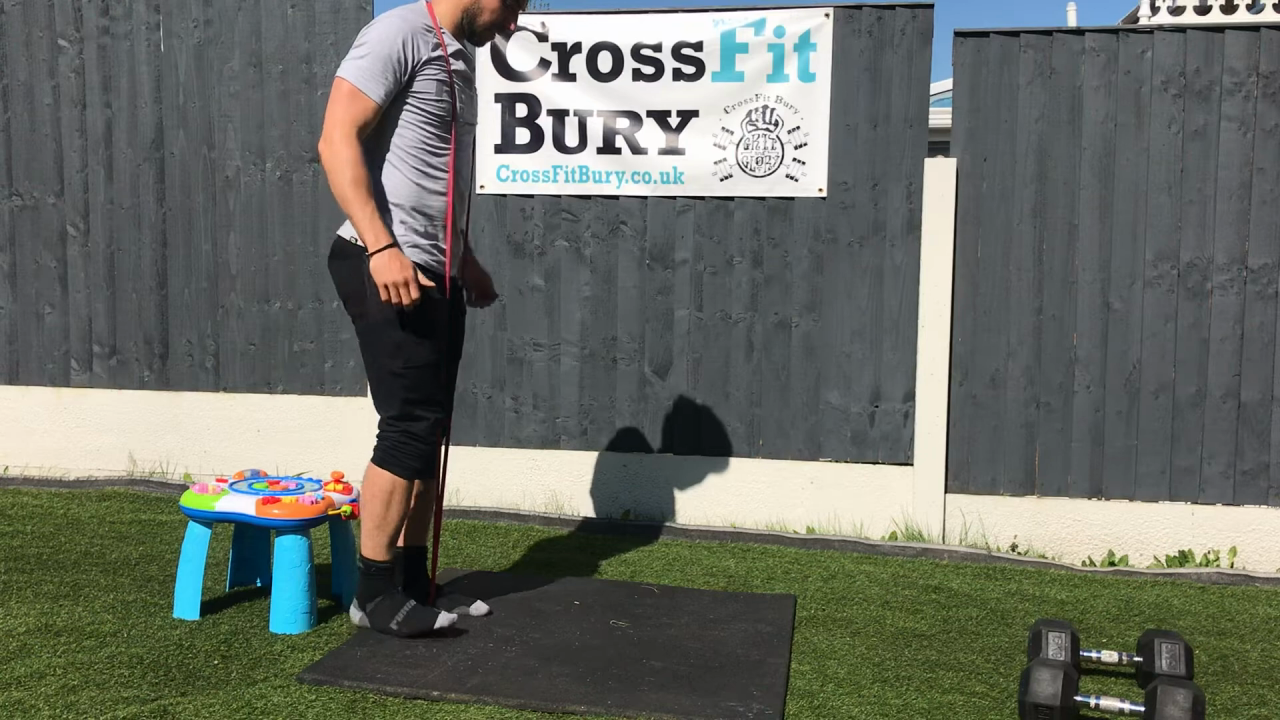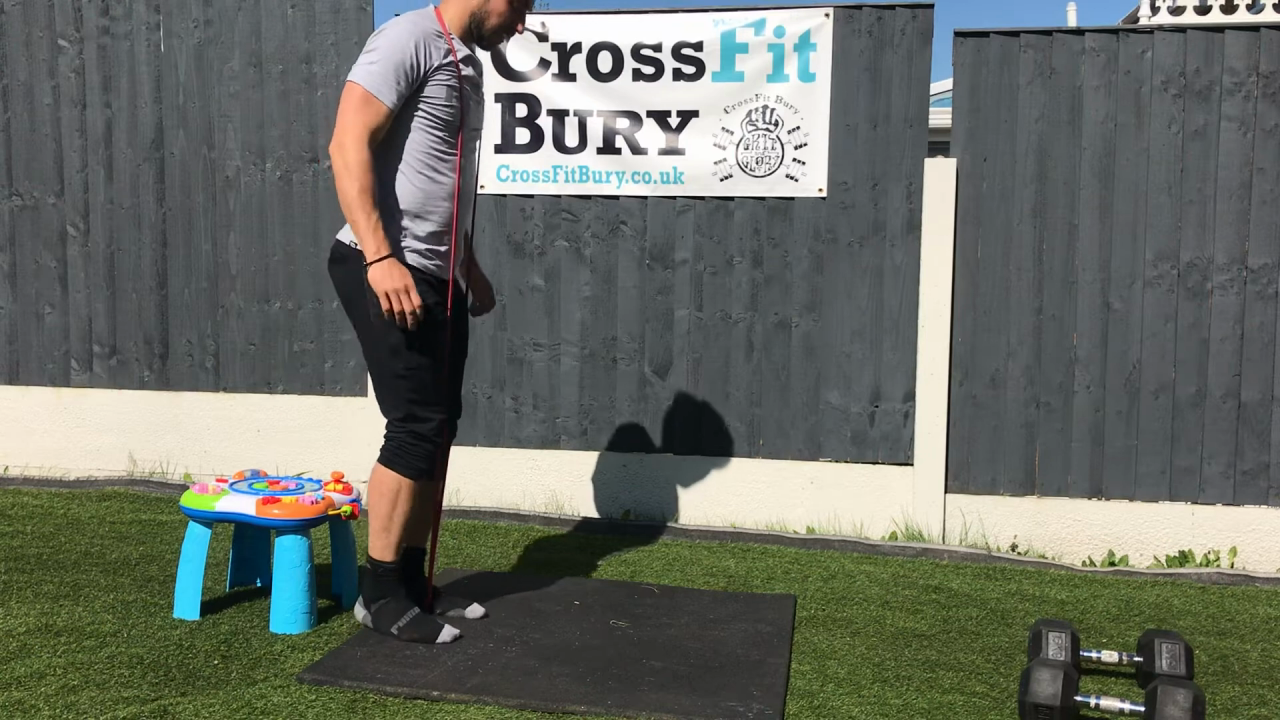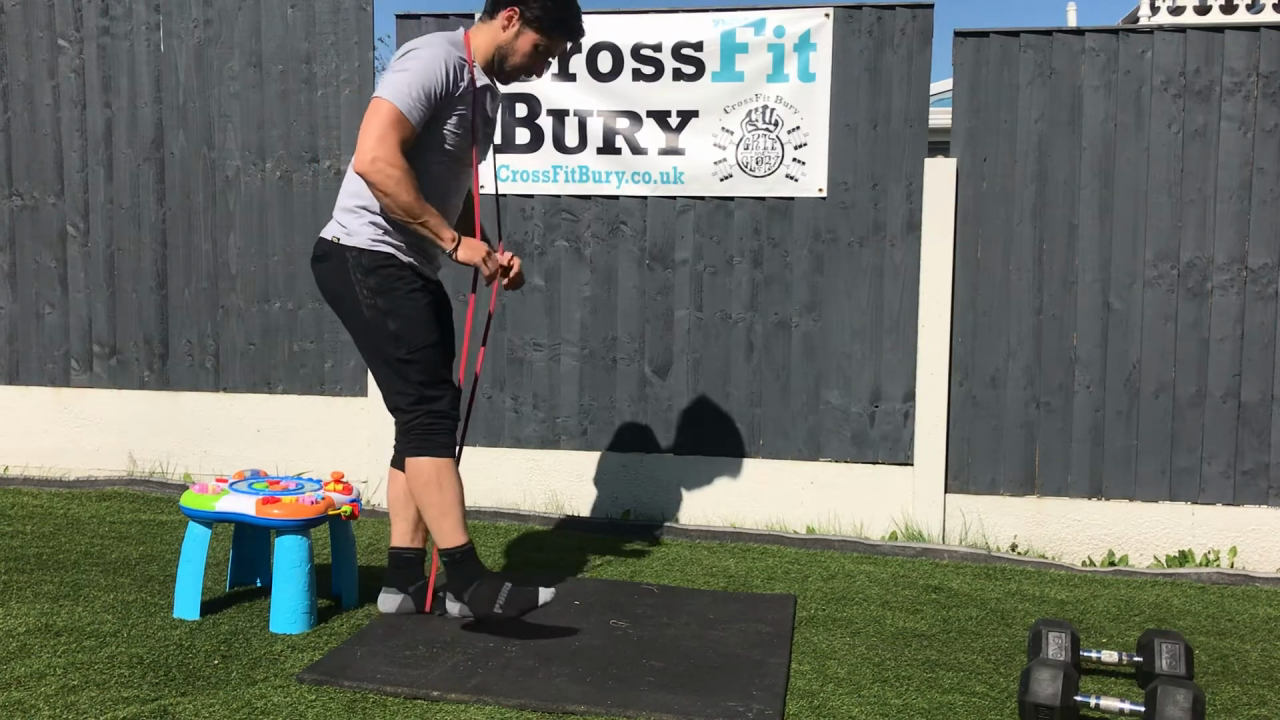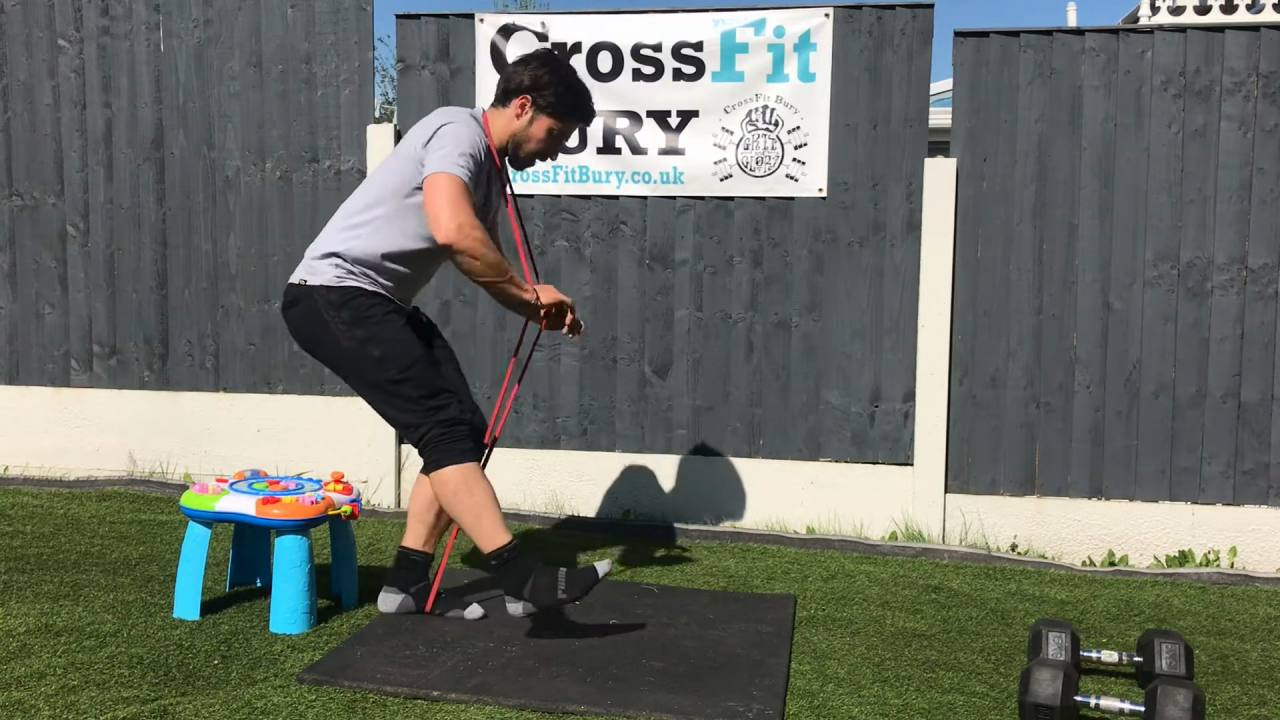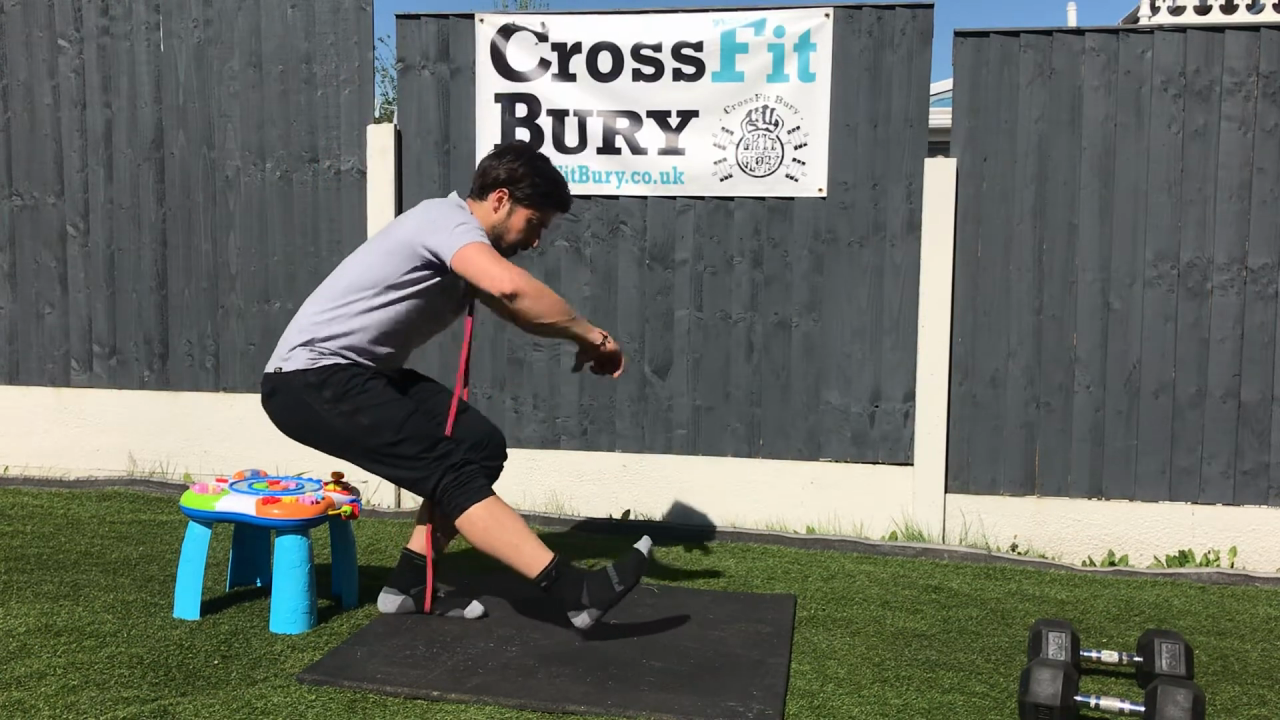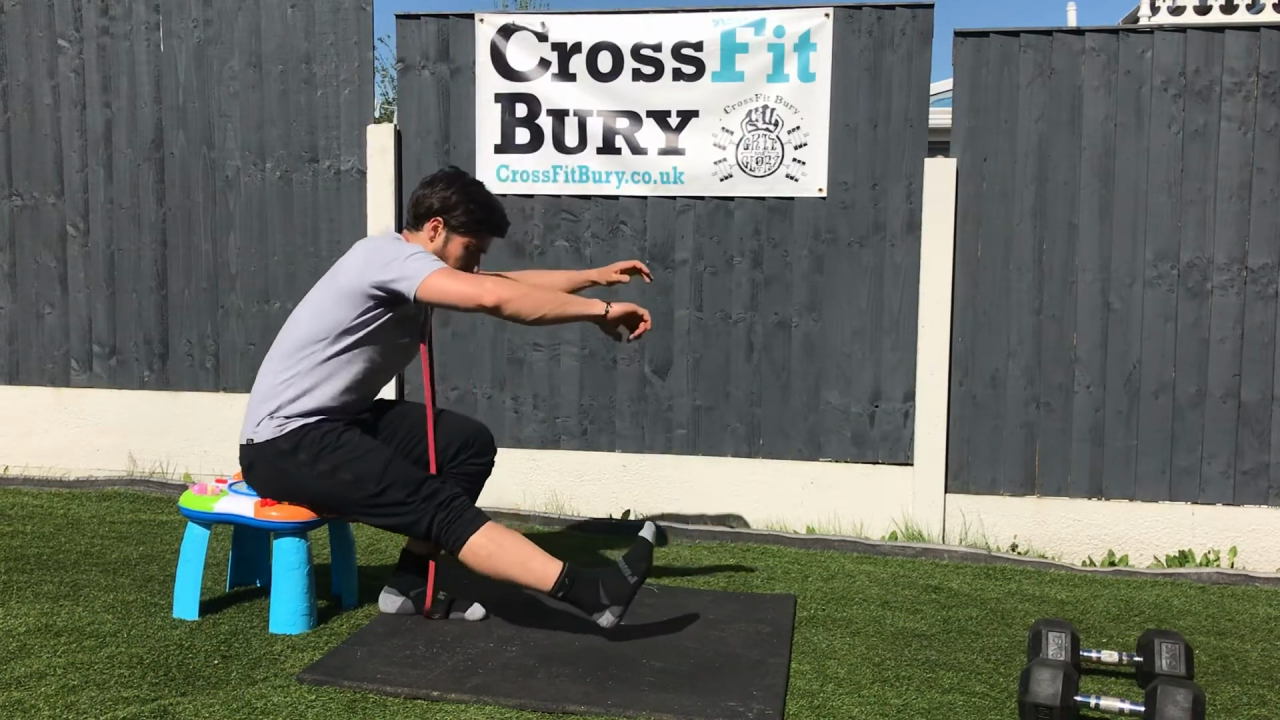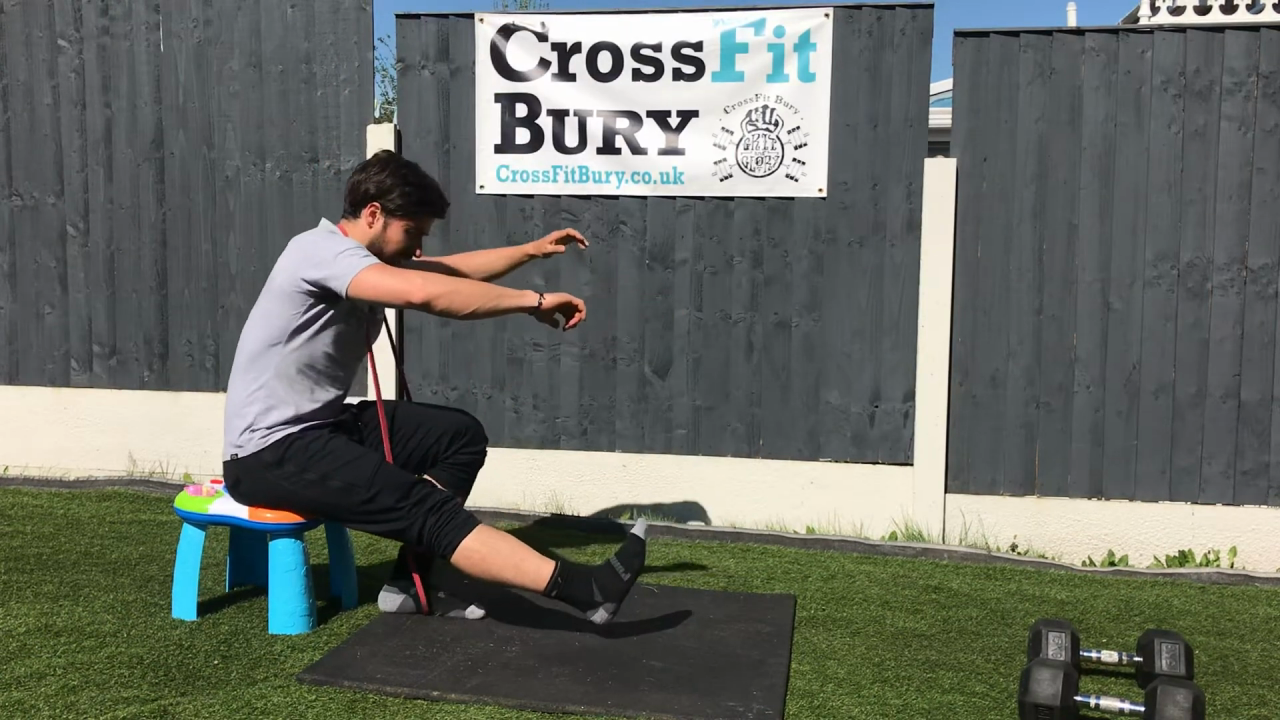
dt=0.7s
person 1, frame 1
left shoulder: (458, 57)
right elbow: (336, 139)
left wrist: (467, 262)
right wrist: (380, 246)
left hip: (433, 273)
right hip: (386, 266)
left knee: (428, 428)
right knee: (408, 424)
left ankle: (412, 580)
right ankle: (375, 591)
person 1, frame 2
left shoulder: (467, 62)
right elbow: (348, 145)
left wrist: (470, 267)
right wrist: (379, 256)
left hip: (438, 276)
right hip: (391, 275)
left knee: (438, 428)
right knee: (415, 426)
left ankle: (411, 580)
right ankle: (380, 591)
person 1, frame 3
left shoulder: (484, 92)
right shoulder: (435, 59)
right elbow: (374, 159)
left wrist: (486, 251)
right wrist: (455, 242)
left hip: (410, 268)
right hip: (365, 259)
left knee: (428, 417)
right knee: (430, 412)
left ankle: (405, 579)
right ankle: (467, 581)
person 1, frame 4
left shoulder: (489, 166)
right shoulder: (459, 132)
left elbow: (486, 262)
right elbow: (452, 232)
left wrist: (540, 307)
right wrist: (530, 292)
left hip: (383, 301)
right hip: (334, 295)
left knee: (463, 430)
right knee: (444, 428)
left ankle: (408, 581)
right ankle: (523, 579)
person 1, frame 5
left shoulder: (458, 244)
right shoulder: (446, 219)
left elbow: (508, 300)
right elbow: (511, 288)
left wrist: (584, 337)
right wrist: (592, 336)
left hip: (357, 372)
right hip: (306, 380)
left knee: (480, 445)
right knee: (448, 469)
left ankle: (407, 585)
right ankle: (573, 589)
person 1, frame 6
left shoulder: (408, 268)
right shoulder: (388, 255)
left elbow: (507, 284)
right elbow: (492, 298)
left wrist: (594, 275)
right wrist: (600, 310)
left hip: (334, 420)
right hip: (282, 445)
left knee: (469, 444)
right knee: (436, 502)
left ankle: (409, 586)
right ankle: (586, 590)
person 1, frame 7
left shoulder: (360, 259)
right shoulder: (320, 251)
left elbow: (454, 270)
right elbow: (424, 295)
left wrist: (531, 250)
right wrist: (536, 301)
right hip: (266, 455)
left knee: (459, 435)
right knee: (424, 505)
left ankle: (407, 584)
right ankle: (582, 589)
